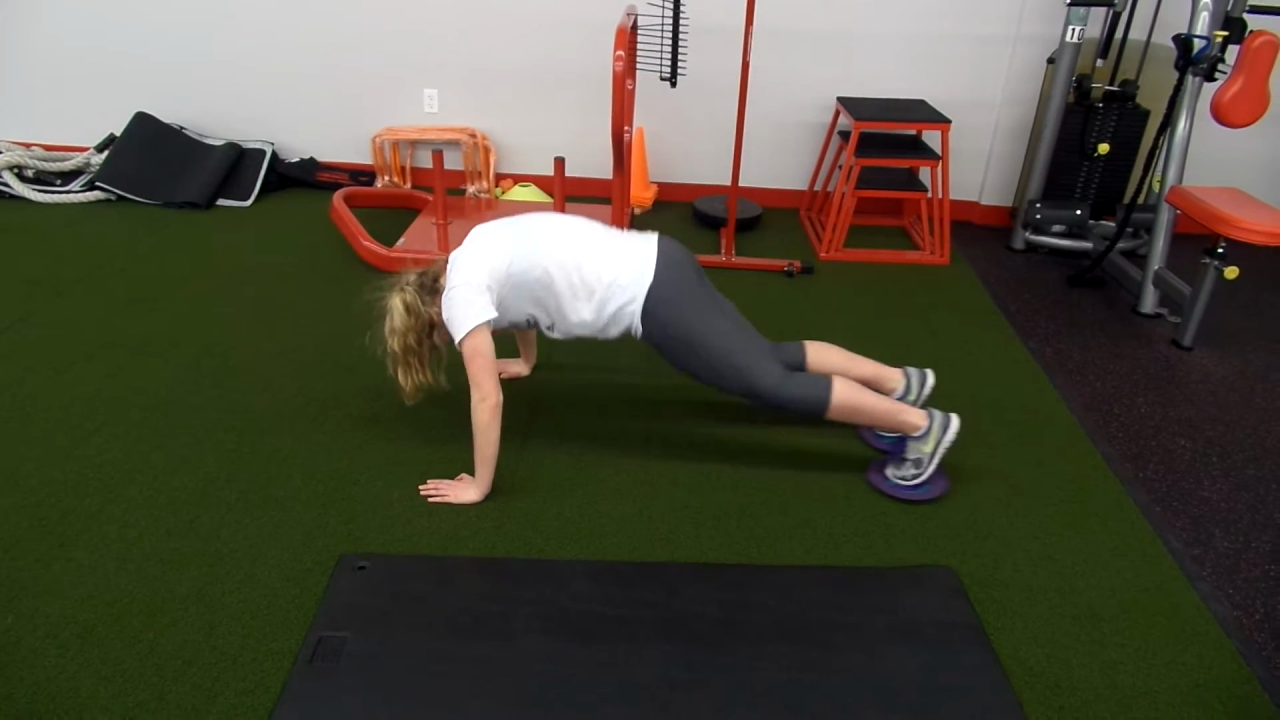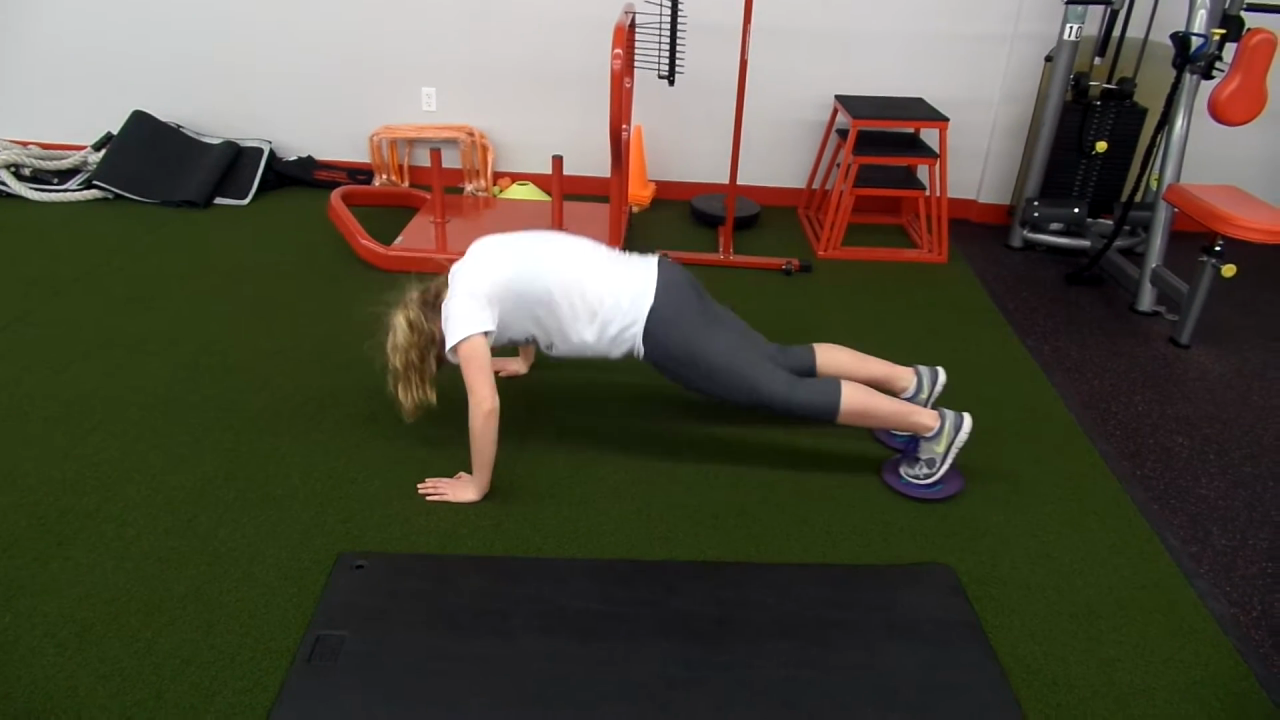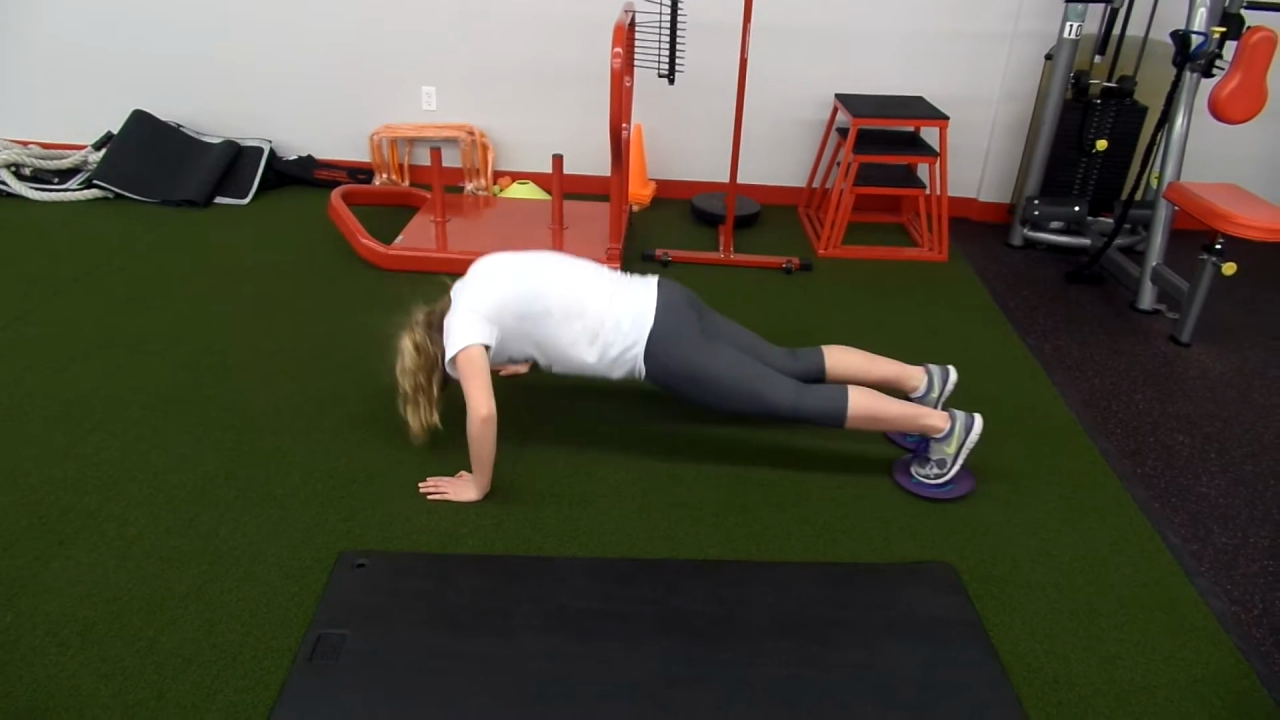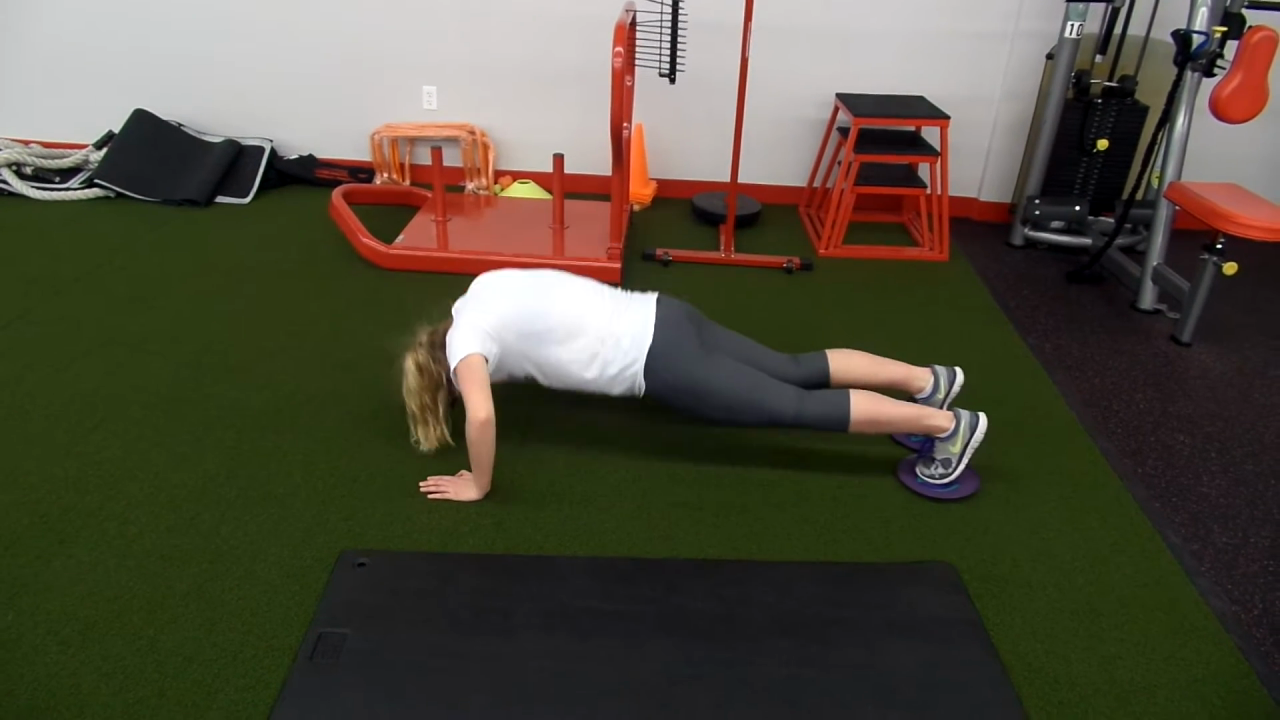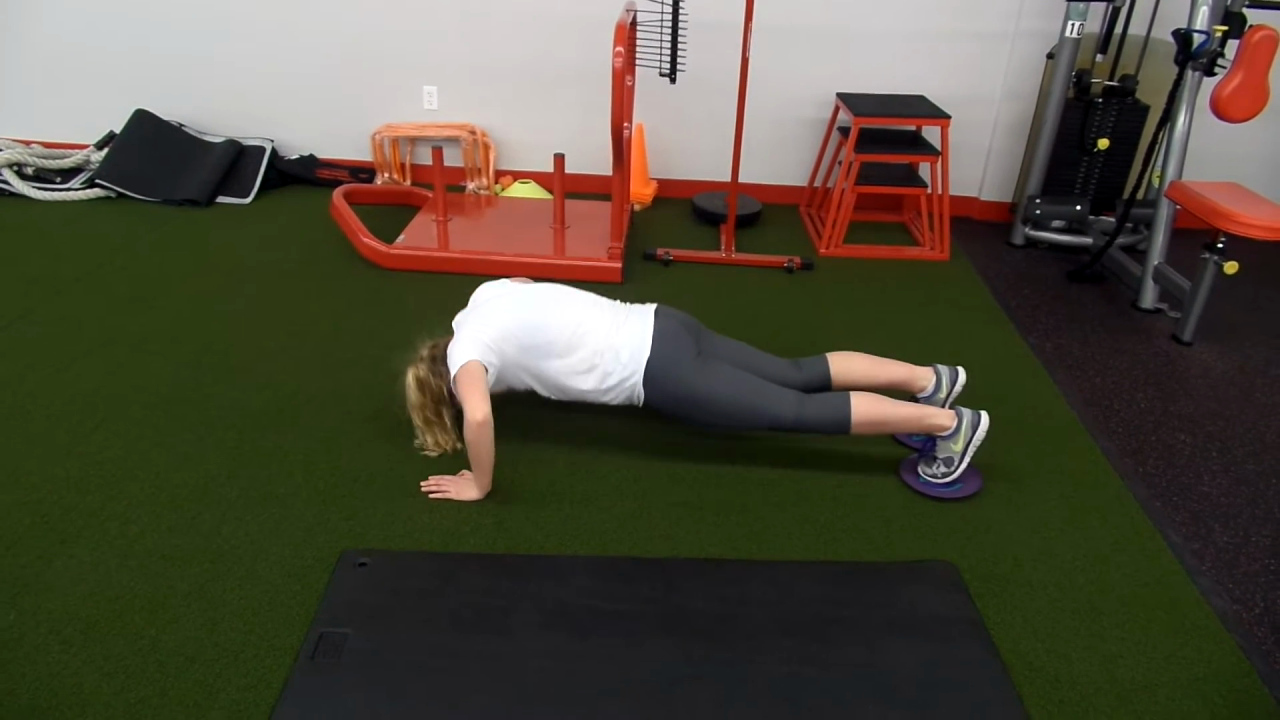
dt=0.1s
person 1, frame 1
left shoulder: (460, 296)
right shoulder: (474, 254)
left elbow: (487, 400)
left wrist: (478, 487)
right wrist: (526, 360)
left hip: (649, 295)
right hip: (656, 260)
left knee: (766, 382)
right knee: (768, 356)
left ankle: (919, 424)
right ankle: (899, 382)
person 1, frame 2
left shoulder: (461, 309)
right shoulder: (477, 259)
left elbow: (486, 405)
left wrist: (477, 485)
right wrist: (525, 354)
left hip: (652, 324)
right hip: (658, 283)
left knee: (779, 391)
right knee: (779, 361)
left ankle: (933, 423)
right ankle: (911, 380)
person 1, frame 3
left shoulder: (462, 326)
right shoulder: (480, 276)
left elbow: (483, 412)
left wrist: (477, 486)
right wrist: (526, 357)
left hip: (657, 343)
right hip: (660, 301)
left knee: (786, 398)
right knee: (789, 364)
left ankle: (942, 426)
right ankle: (922, 380)
person 1, frame 4
left shoulder: (463, 340)
right shoulder: (483, 288)
left elbow: (481, 415)
left wrist: (477, 485)
left hip: (658, 362)
right hip: (660, 317)
left knee: (791, 405)
right knee: (794, 370)
left ankle: (946, 425)
right ankle: (929, 380)
person 1, frame 5
left shoulder: (464, 350)
right shoulder: (484, 298)
left elbow: (478, 418)
left wrist: (478, 485)
left hip: (658, 371)
right hip: (660, 326)
left knee: (791, 409)
right knee: (795, 375)
left ankle: (947, 424)
right ankle: (931, 379)
